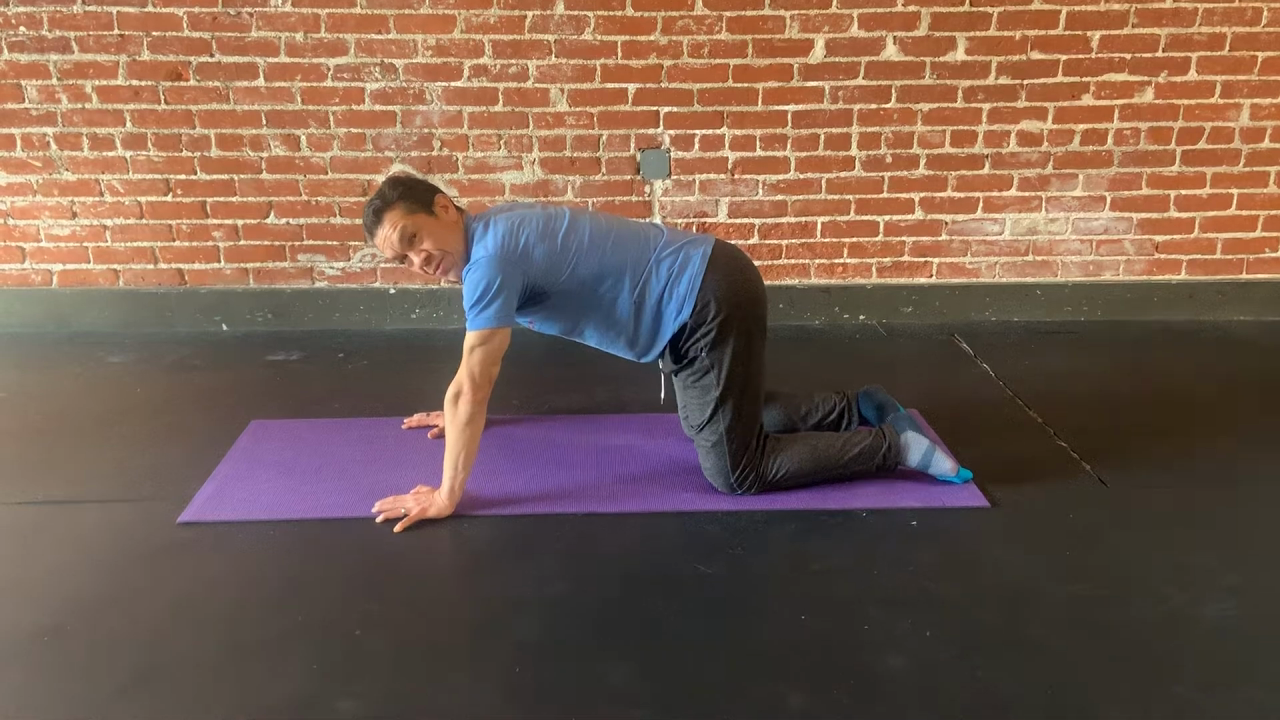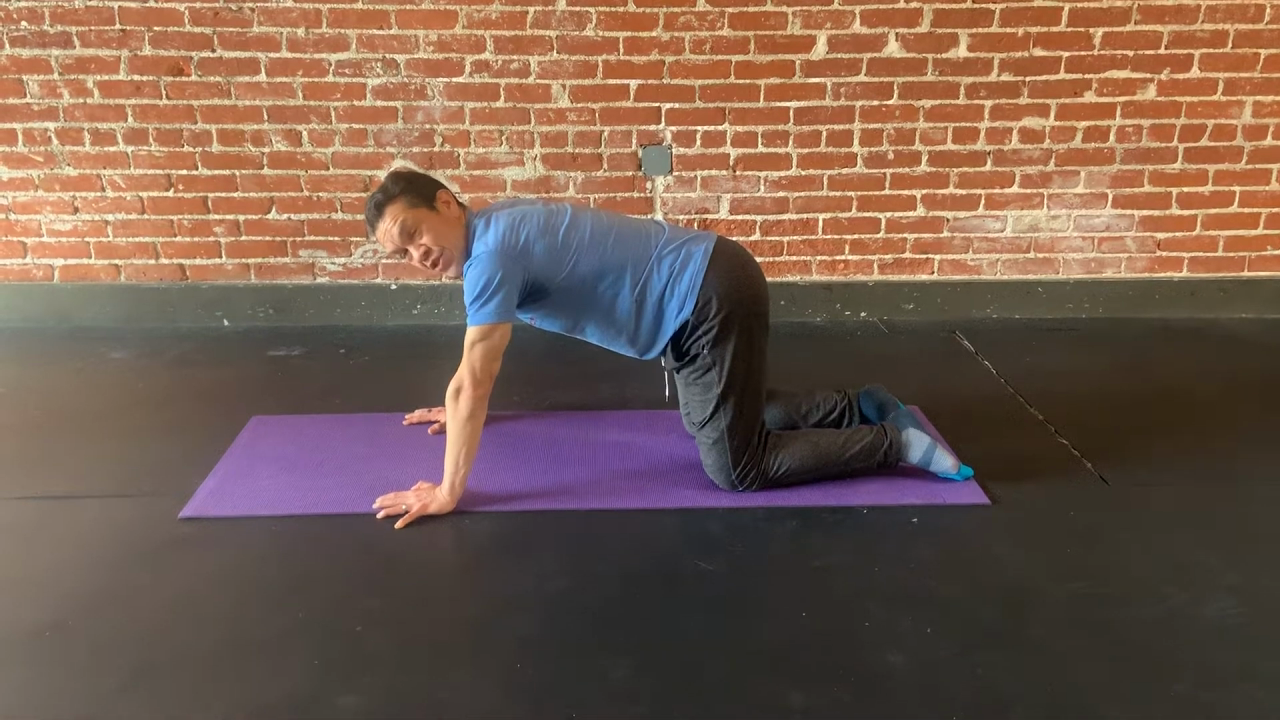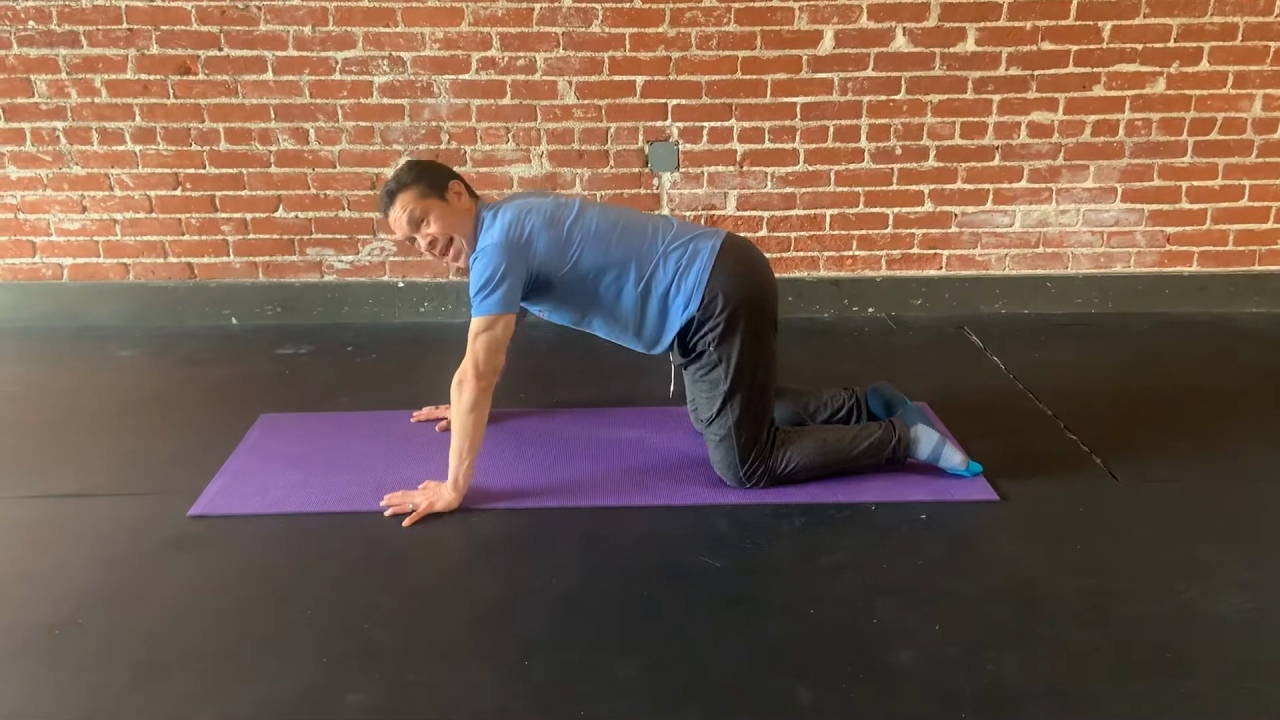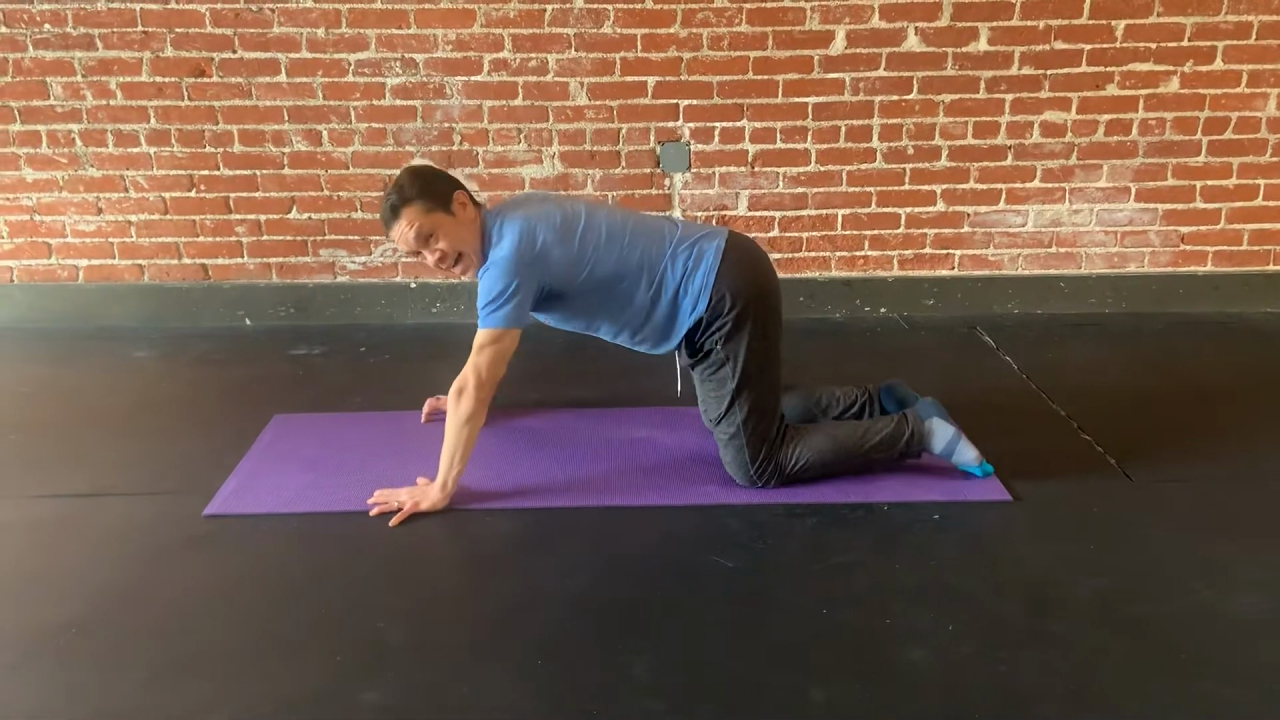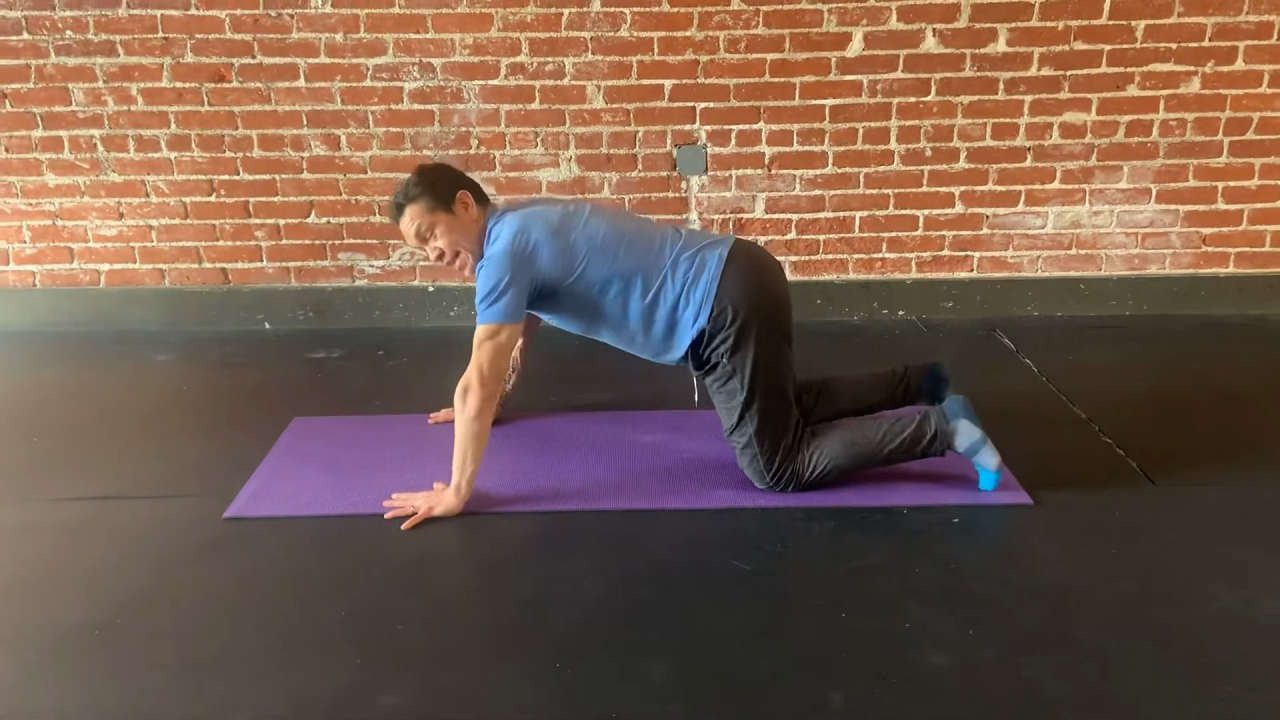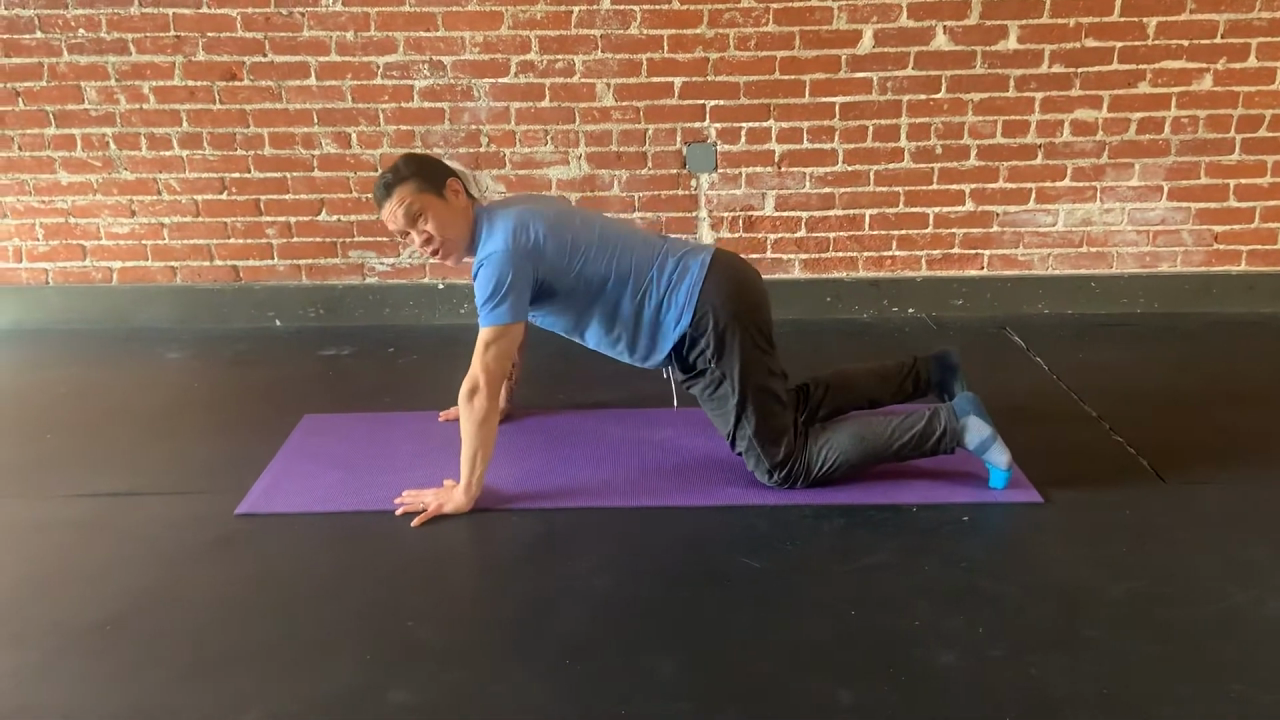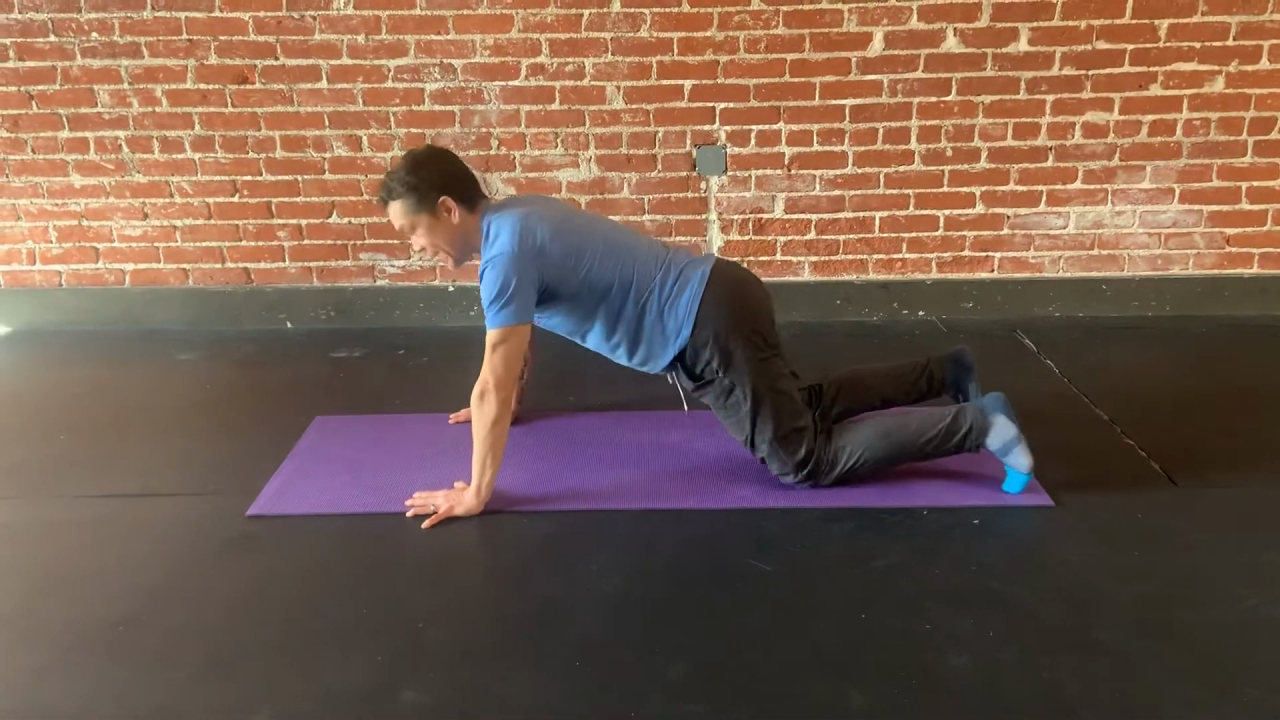
dt=0.7s
person 1, frame 1
left shoulder: (489, 257)
right shoulder: (488, 233)
left elbow: (470, 387)
left wrist: (447, 496)
right wrist: (462, 410)
left hip: (710, 301)
right hip: (700, 290)
left knee: (734, 470)
right knee: (719, 419)
left ankle: (894, 444)
right ankle: (858, 410)
person 1, frame 2
left shoulder: (491, 253)
right shoulder: (493, 228)
left elbow: (471, 384)
left wrist: (448, 492)
right wrist: (463, 406)
left hip: (712, 297)
right hip: (703, 285)
left knee: (736, 467)
right knee: (720, 416)
left ankle: (895, 440)
right ankle: (861, 407)
person 1, frame 3
left shoulder: (497, 243)
right shoulder: (506, 221)
left elbow: (474, 375)
right elbow: (499, 340)
left wrist: (453, 487)
right wrist: (467, 404)
left hip: (720, 294)
right hip: (716, 278)
left knee: (744, 464)
right knee: (724, 414)
left ankle: (905, 438)
right ankle: (868, 406)
person 1, frame 4
left shoulder: (511, 253)
right shoulder: (509, 224)
left elbow: (475, 383)
right elbow: (491, 347)
left wrist: (441, 489)
right wrist: (467, 398)
left hip: (724, 294)
right hip: (720, 278)
left knee: (758, 462)
right knee: (744, 409)
left ankle: (919, 429)
right ankle: (880, 402)
person 1, frame 5
left shoulder: (504, 250)
right shoulder: (520, 228)
left elbow: (478, 383)
right elbow: (519, 331)
left wrist: (456, 493)
right wrist: (485, 403)
left hip: (729, 303)
right hip: (738, 277)
left knee: (776, 466)
right knee: (778, 409)
left ankle: (940, 429)
right ankle: (918, 386)
person 1, frame 6
left shoulder: (501, 250)
right shoulder: (507, 219)
left elbow: (478, 385)
right elbow: (514, 328)
left wrist: (464, 491)
right wrist: (494, 400)
left hip: (709, 312)
right hip: (711, 291)
left knee: (783, 460)
right knee: (789, 410)
left ankle: (951, 425)
right ankle: (931, 374)
person 1, frame 7
left shoulder: (505, 250)
right shoulder: (512, 216)
left elbow: (492, 387)
right elbow: (522, 331)
left wrist: (476, 492)
right wrist: (500, 402)
left hip: (709, 326)
right hip: (716, 299)
left knee: (806, 458)
right knee: (804, 410)
left ankle: (977, 424)
right ankle: (943, 375)
